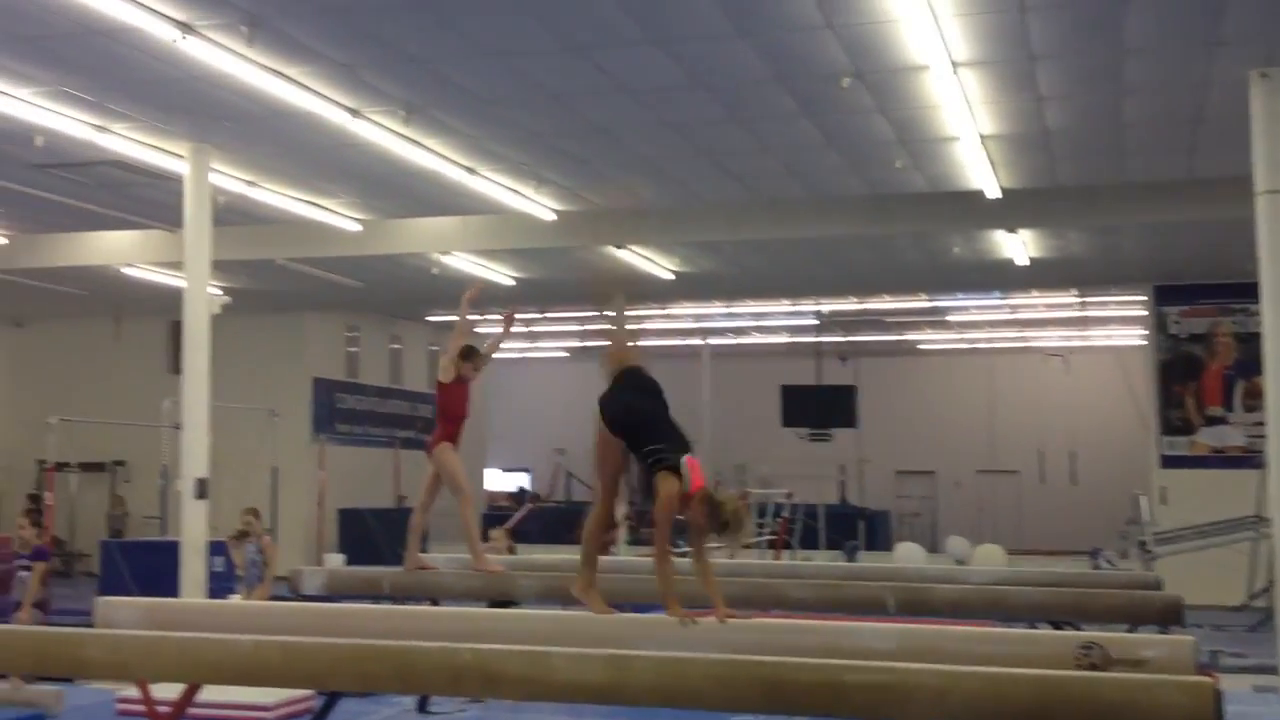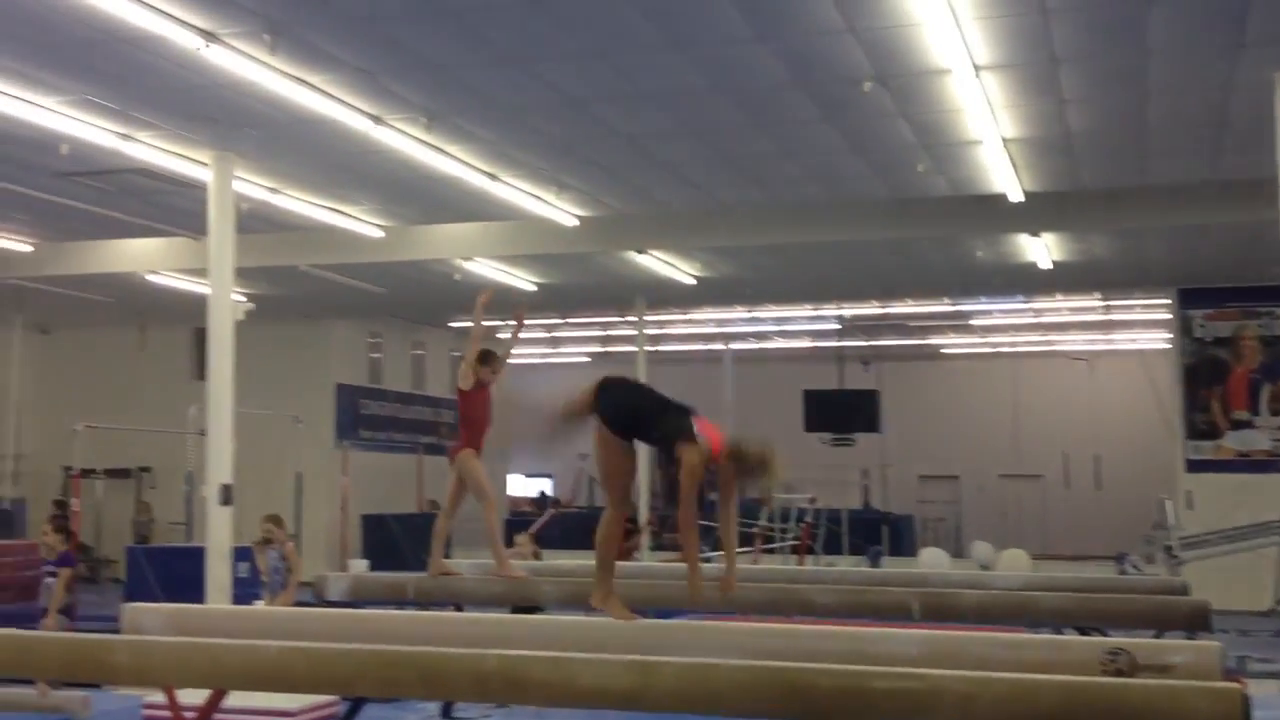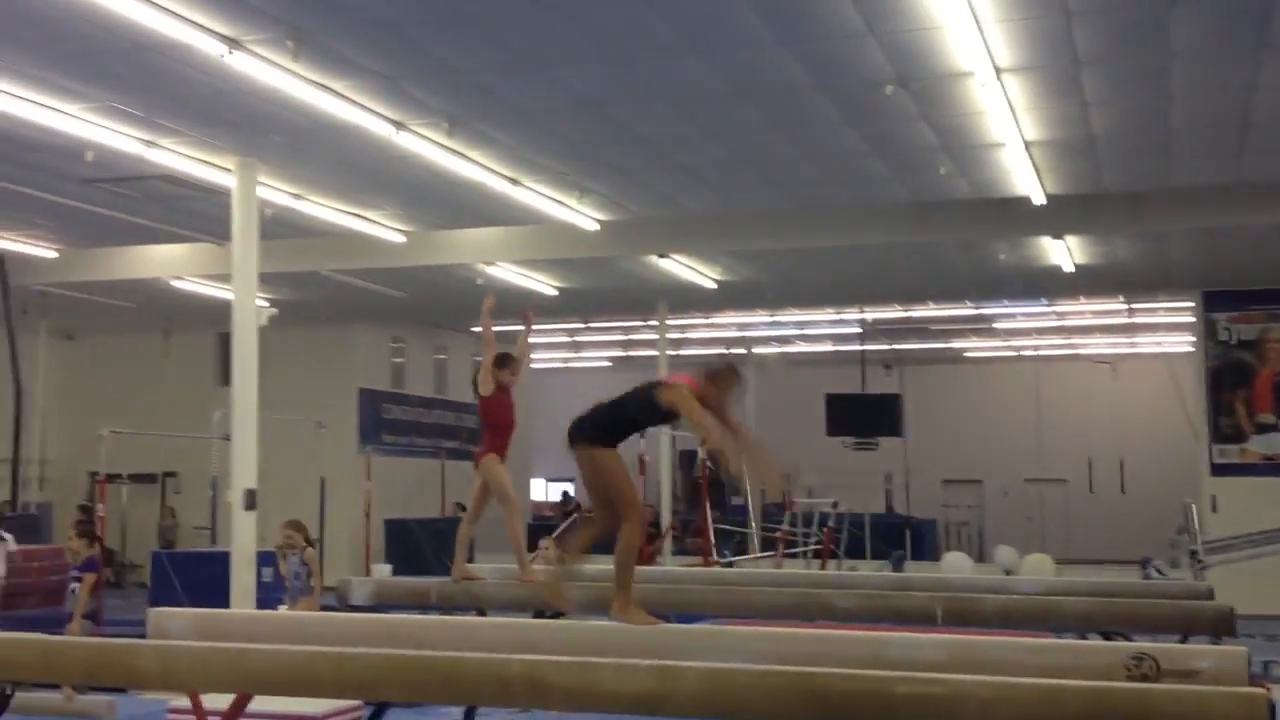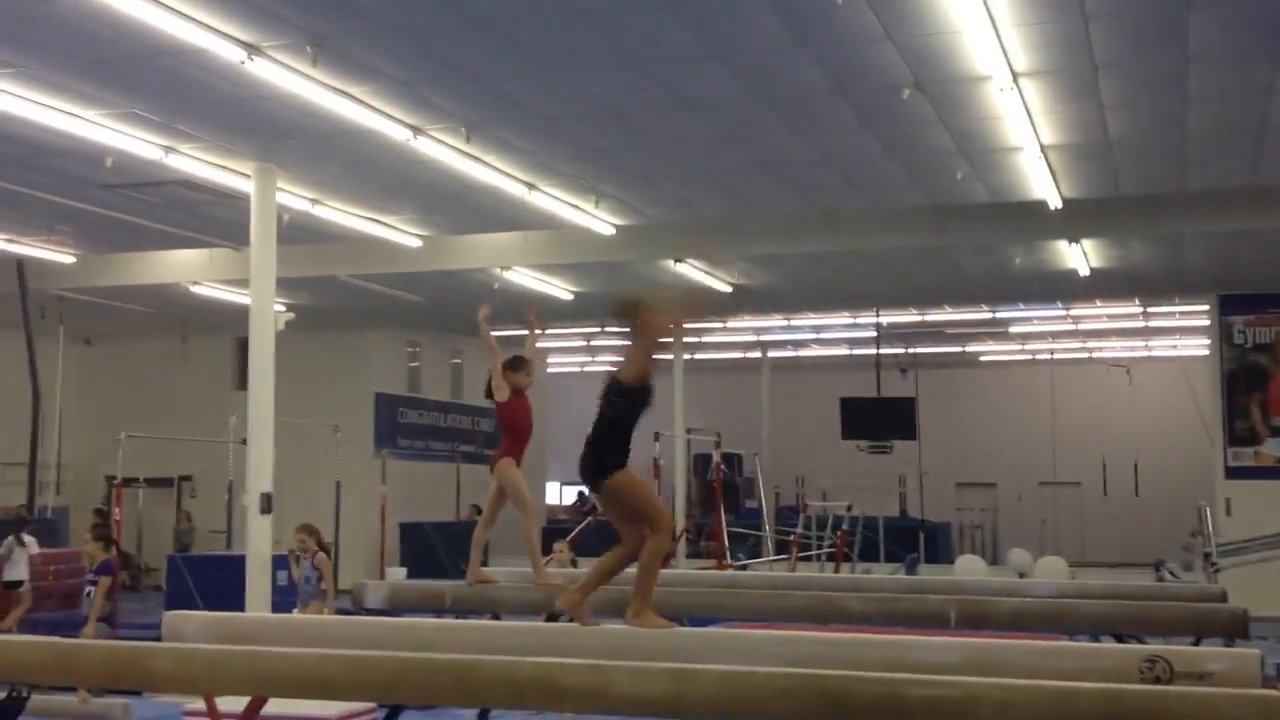
dt=0.1s
person 1, frame 1
left shoulder: (699, 491)
right shoulder: (671, 492)
right elbow: (661, 553)
left wrist: (718, 603)
right wrist: (672, 605)
right hip: (617, 410)
right knee: (605, 505)
person 1, frame 2
left shoulder: (723, 448)
right shoulder: (693, 453)
left elbow: (728, 510)
right elbow: (685, 519)
left wrist: (731, 565)
right wrist: (695, 576)
right knee: (619, 506)
right ankle: (603, 592)
person 1, frame 3
left shoulder: (687, 388)
right shoulder: (679, 394)
left elbow: (727, 424)
right elbow: (707, 428)
right wrist: (734, 460)
left hip: (595, 435)
right hip: (592, 435)
left knee: (607, 517)
right knee: (634, 518)
left ankle: (557, 581)
right ankle: (623, 604)
person 1, frame 4
right shoulder: (634, 370)
left hip: (605, 465)
right hip: (603, 465)
left knee: (636, 543)
right knee: (663, 527)
left ankle: (574, 598)
right ankle: (640, 610)
person 2, frame 1
left shoulder: (463, 382)
right shoulder: (446, 373)
left elbow: (488, 352)
right elbow: (460, 333)
left wrist: (506, 328)
right wrist: (465, 302)
left hip: (446, 446)
right hip: (441, 444)
left knee: (424, 504)
right knee: (465, 497)
left ankle: (412, 557)
right ankle: (479, 559)
person 2, frame 2
left shoulder: (483, 387)
right shoulder: (466, 381)
left elbow: (502, 356)
right elbow: (476, 341)
left wrist: (517, 328)
right wrist: (480, 308)
left hip: (469, 452)
right hip: (465, 451)
left knee: (449, 510)
right knee: (490, 503)
left ankle: (436, 562)
right ankle: (503, 565)
person 2, frame 3
left shoulder: (504, 390)
right shoulder: (486, 386)
left elbow: (520, 355)
right elbow: (489, 345)
left wrist: (527, 328)
right wrist: (485, 313)
left hip: (493, 457)
right hip: (489, 456)
left knee: (472, 515)
right knee: (513, 508)
left ankle: (459, 567)
right ankle: (525, 570)
person 2, frame 4
left shoulder: (520, 396)
right shoulder: (503, 393)
left elbow: (526, 357)
right elbow: (495, 354)
left wrist: (532, 331)
right wrist: (483, 323)
left hip: (508, 462)
right hip: (505, 461)
left knee: (488, 519)
right knee: (530, 512)
left ankle: (474, 570)
right ankle: (540, 573)
